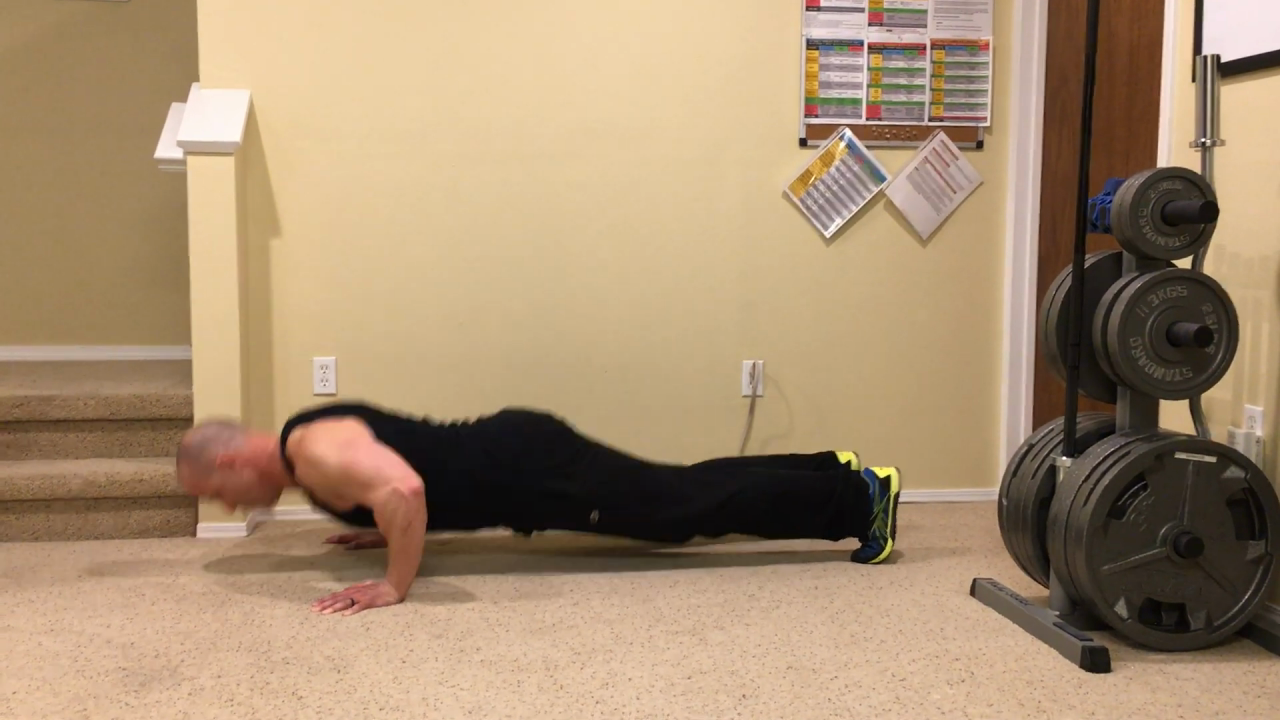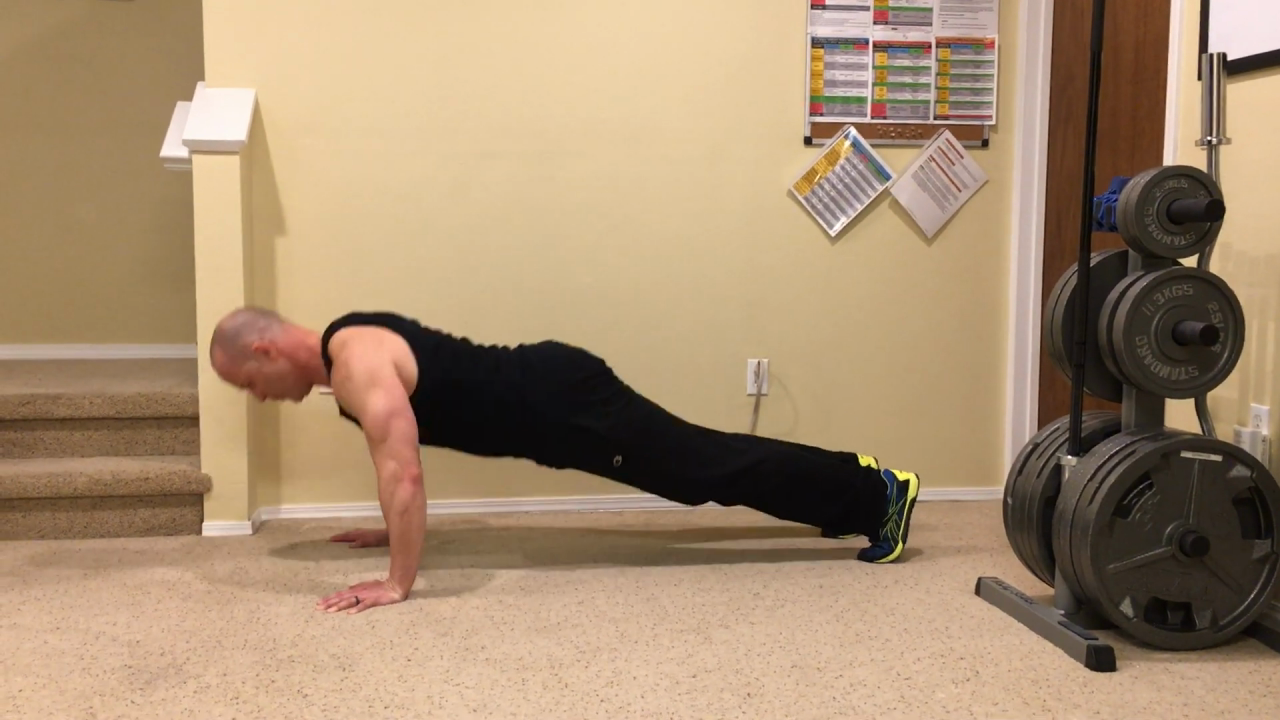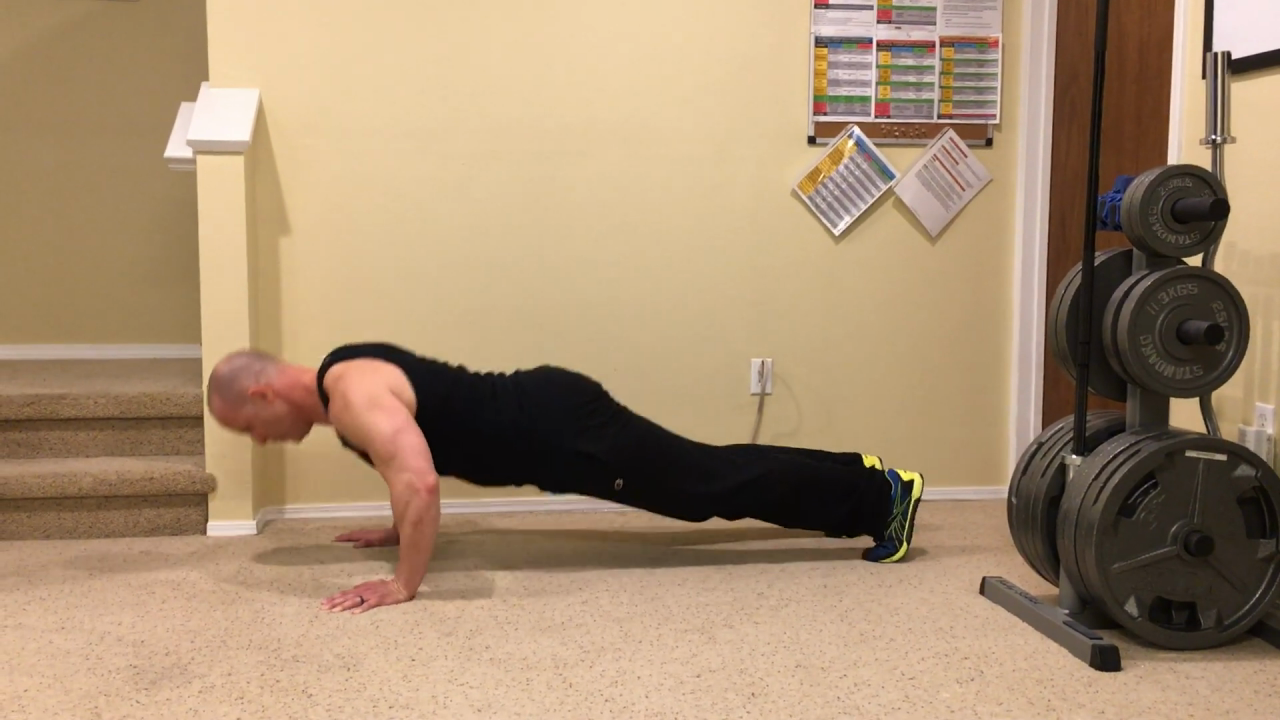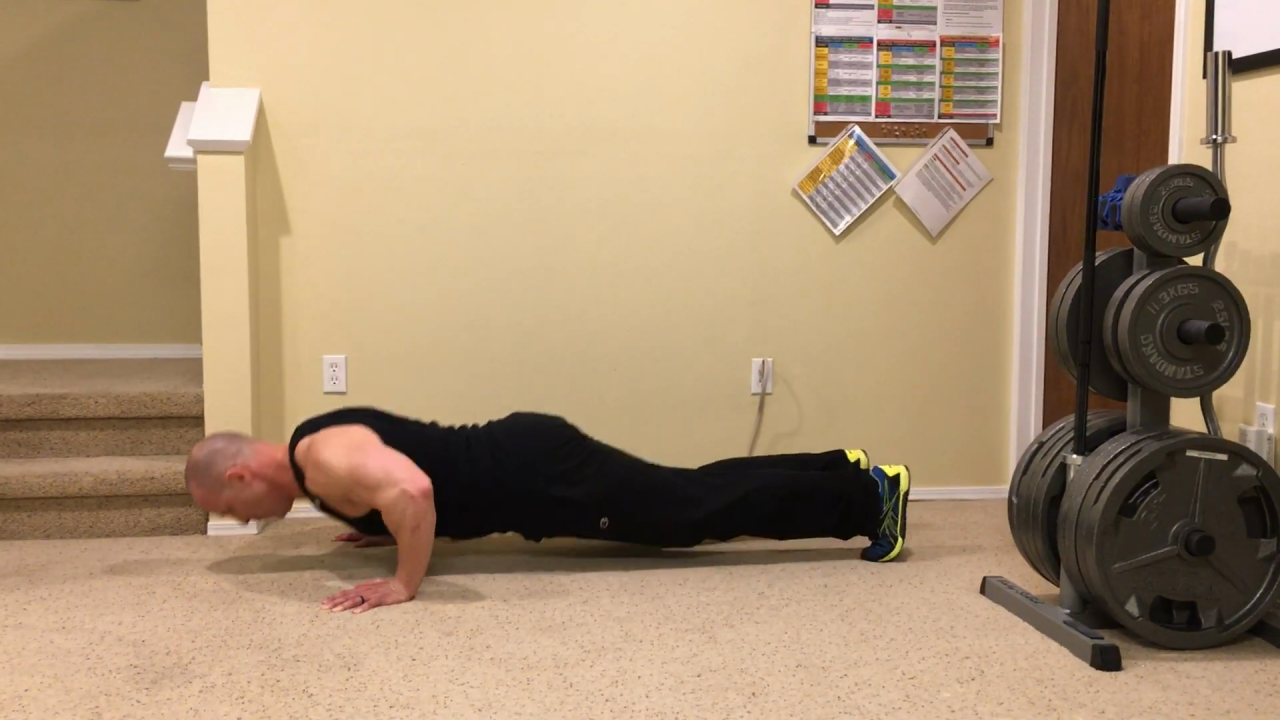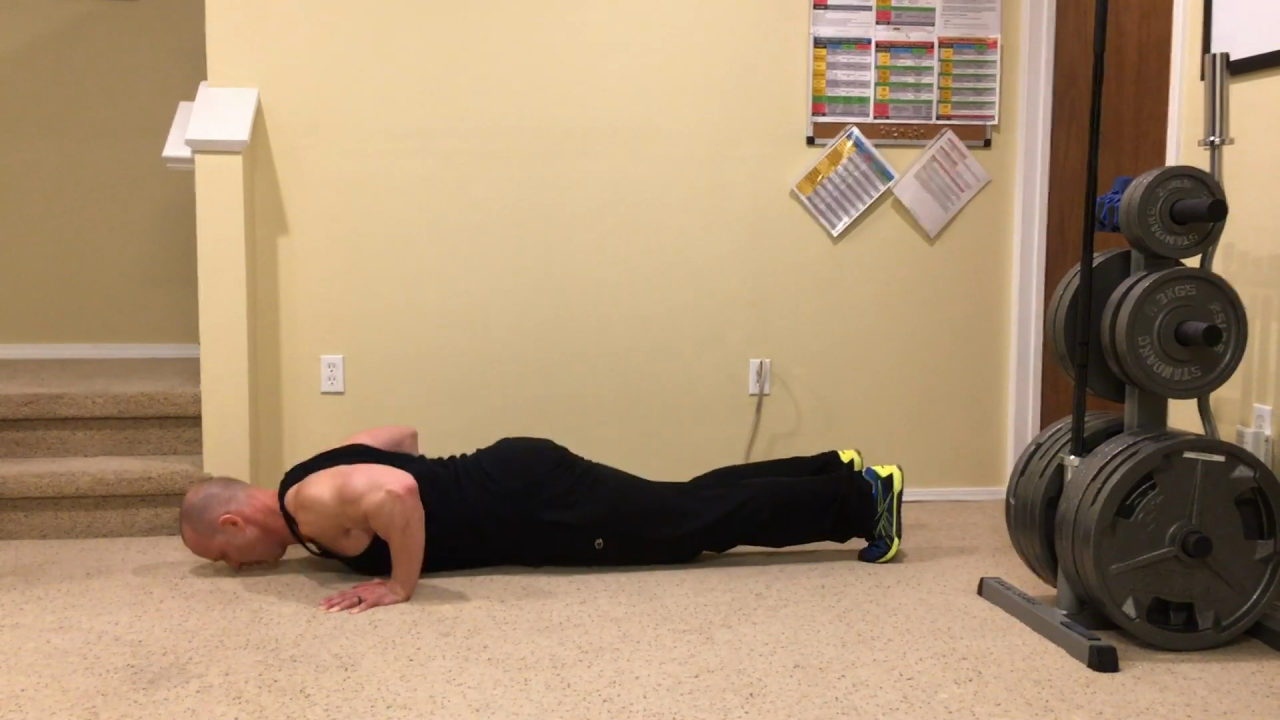
dt=0.3s
person 1, frame 1
left shoulder: (312, 454)
right shoulder: (315, 431)
left elbow: (406, 491)
left wrist: (393, 585)
right wrist: (388, 534)
left hip: (530, 471)
right hip: (516, 454)
left knee: (696, 505)
right knee: (688, 489)
left ankle: (861, 498)
right ankle: (836, 476)
person 1, frame 2
left shoulder: (354, 363)
right shoulder: (348, 345)
left elbow: (401, 472)
right elbow: (402, 454)
left wrist: (398, 584)
right wrist: (390, 529)
left hip: (562, 404)
right hip: (546, 391)
left knee: (718, 472)
right knee: (713, 460)
left ankle: (876, 495)
right ankle: (861, 478)
person 1, frame 3
left shoulder: (350, 395)
right shoulder: (342, 376)
left elbow: (418, 480)
left wrist: (404, 583)
right wrist: (400, 530)
left hip: (561, 429)
right hip: (542, 411)
left knee: (720, 486)
right knee: (715, 475)
left ankle: (882, 493)
right ankle: (863, 475)
person 1, frame 4
left shoulder: (321, 462)
right shoulder: (321, 442)
left elbow: (413, 490)
left wrist: (404, 584)
right wrist: (389, 528)
left hip: (539, 477)
right hip: (521, 453)
left knee: (705, 509)
right knee: (699, 491)
left ankle: (869, 494)
right ankle: (845, 472)
person 1, frame 5
left shoulder: (310, 506)
right shoulder: (318, 478)
left elbow: (398, 492)
right elbow: (403, 438)
left wrist: (399, 586)
left hip: (530, 506)
right hip: (515, 478)
left knee: (700, 522)
right knee: (690, 501)
left ankle: (863, 498)
right ankle: (838, 474)
